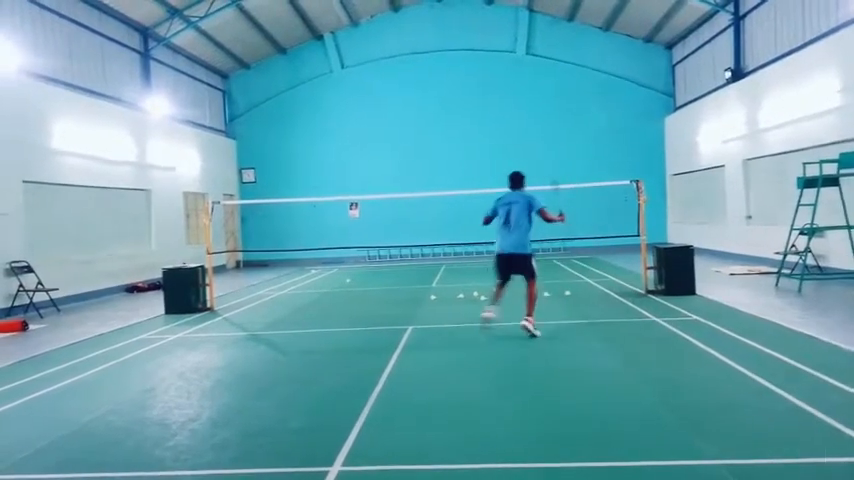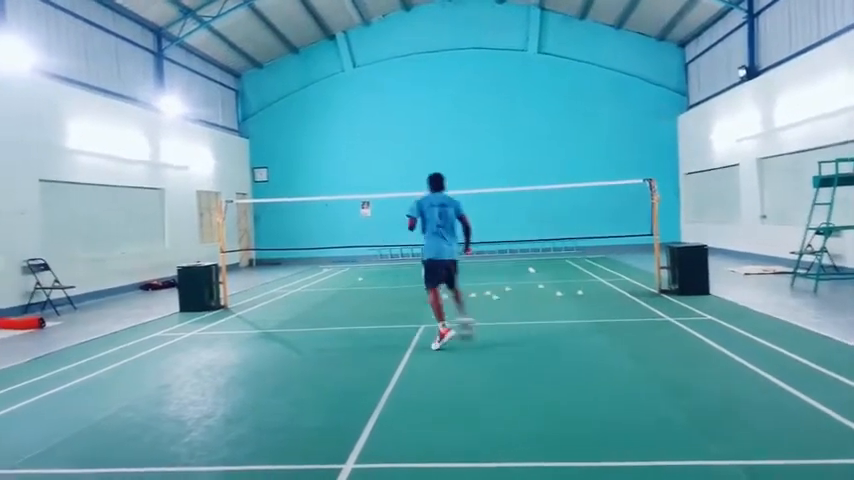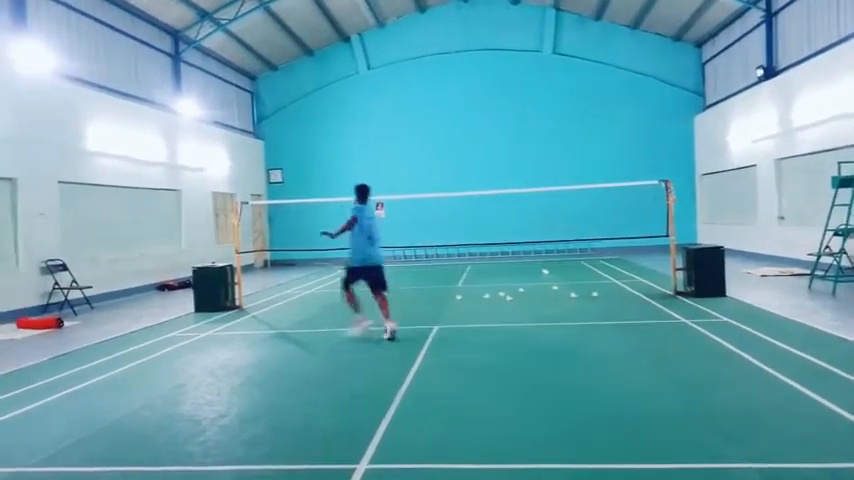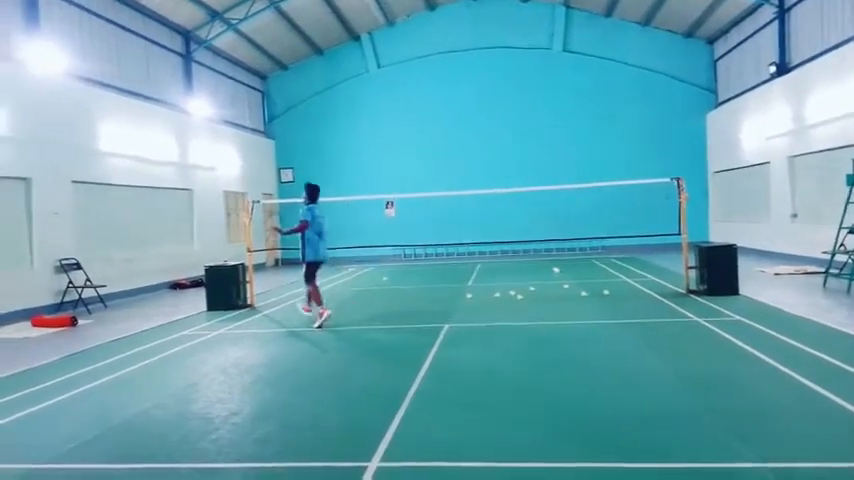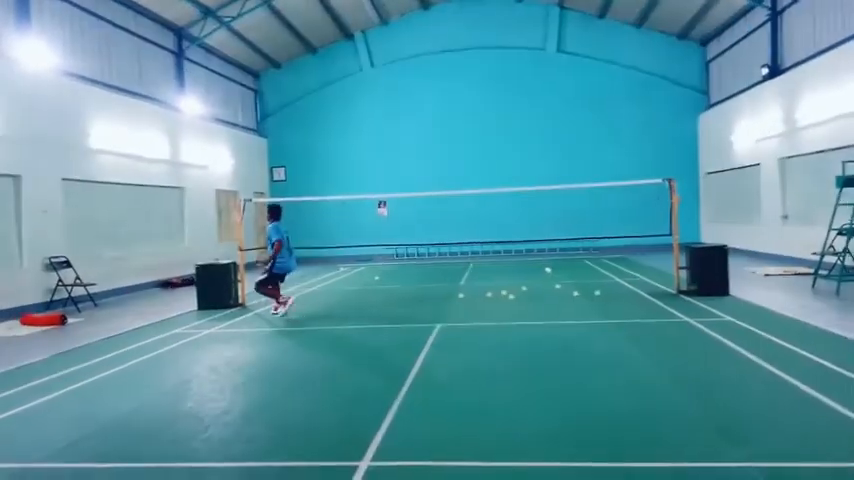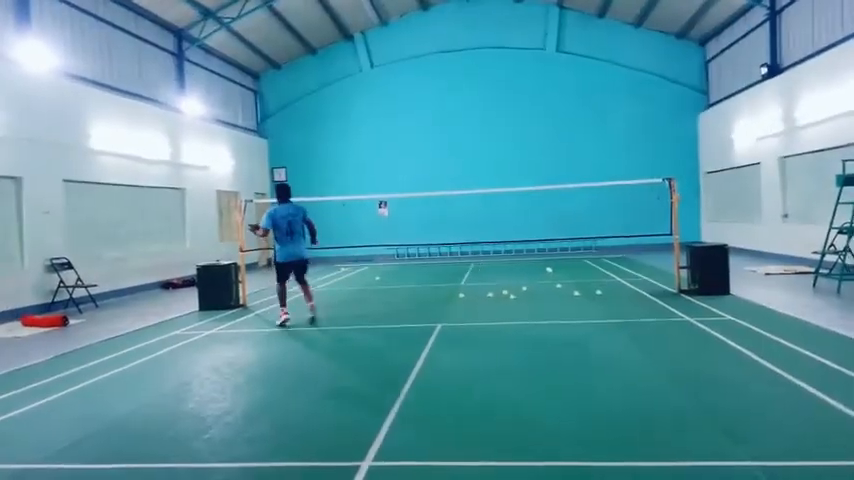
dt=0.5s
person 1, frame 1
left shoulder: (500, 201)
right shoulder: (530, 198)
left elbow: (486, 221)
right elbow: (547, 218)
right wrist: (558, 217)
left hip: (502, 250)
right hip: (521, 249)
left knee: (502, 281)
right knee: (531, 283)
left ankle: (490, 310)
right ankle: (528, 319)
person 1, frame 2
left shoulder: (420, 202)
right shoulder: (453, 202)
left elbow: (411, 226)
right elbow: (466, 224)
left wrist: (411, 220)
right wrist: (467, 244)
left hip: (433, 253)
right hip: (450, 253)
left knee: (433, 290)
right knee: (453, 287)
left ankle: (443, 329)
right ankle: (464, 317)
person 1, frame 3
left shoulder: (357, 209)
right shoulder: (370, 213)
left elbow: (352, 221)
left wrist: (335, 234)
left hip: (358, 259)
right hip: (375, 258)
left knee: (347, 288)
right knee: (378, 292)
left ankle: (360, 318)
right ankle: (389, 324)
person 1, frame 4
left shoulder: (307, 209)
right shoulder: (317, 211)
left elbow: (304, 226)
left wrist: (284, 232)
left hip: (311, 254)
right hip: (320, 253)
left knee: (310, 282)
right knee: (310, 280)
left ankle: (322, 310)
right ankle: (308, 306)
person 1, frame 5
left shoulder: (272, 228)
right shoulder: (283, 228)
left elbow: (278, 246)
left wrist: (267, 262)
left hip: (279, 265)
right hip: (289, 264)
left knee: (259, 286)
right knee: (274, 282)
left ankle: (283, 299)
right ankle: (278, 305)
person 1, frame 6
left shoulder: (271, 213)
right shoulder: (300, 209)
left elbow: (264, 233)
right elbow: (311, 227)
left wrist: (255, 230)
right wrist: (313, 238)
left hip: (282, 255)
right hip: (300, 253)
left knee: (281, 283)
right knee: (302, 280)
left ankle: (283, 312)
right ankle: (310, 304)
